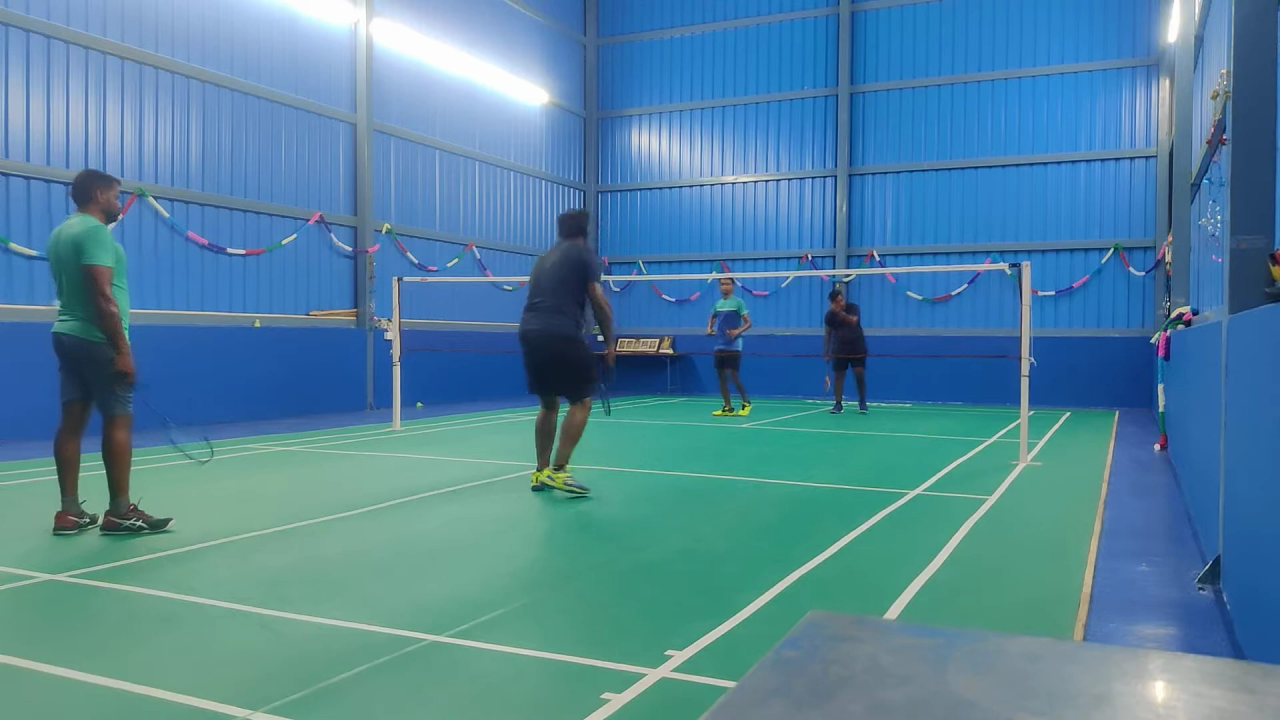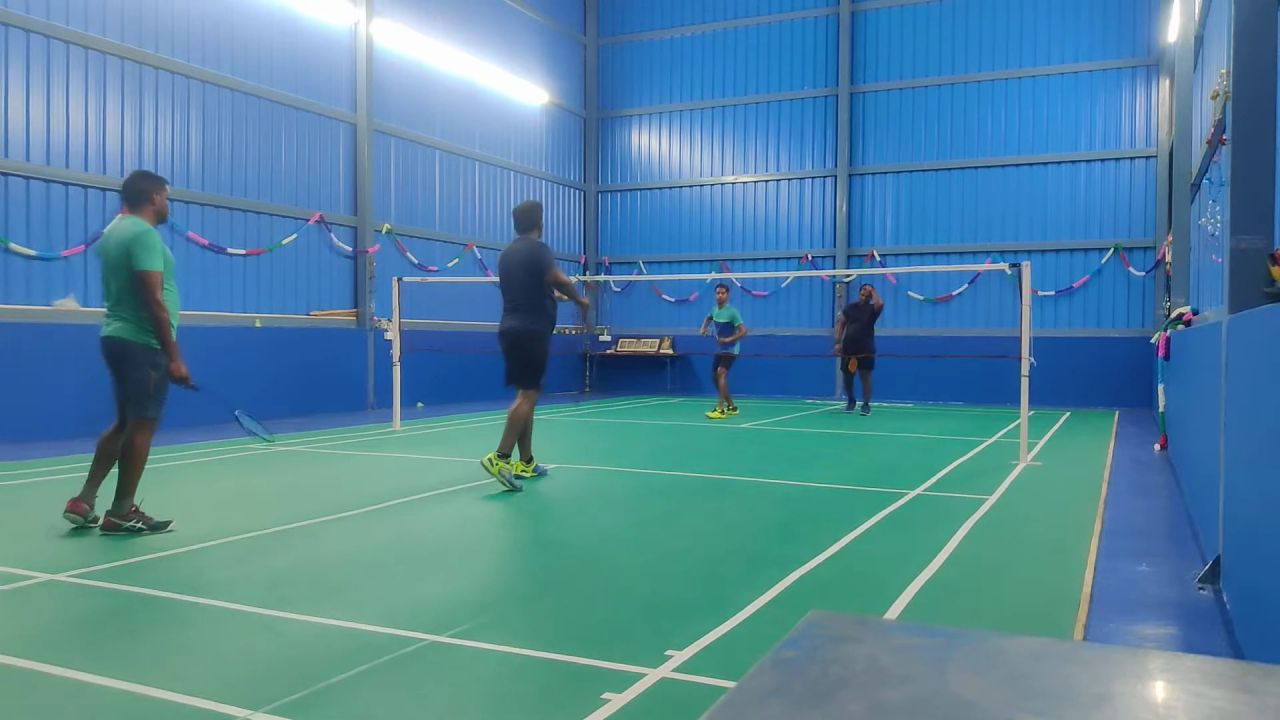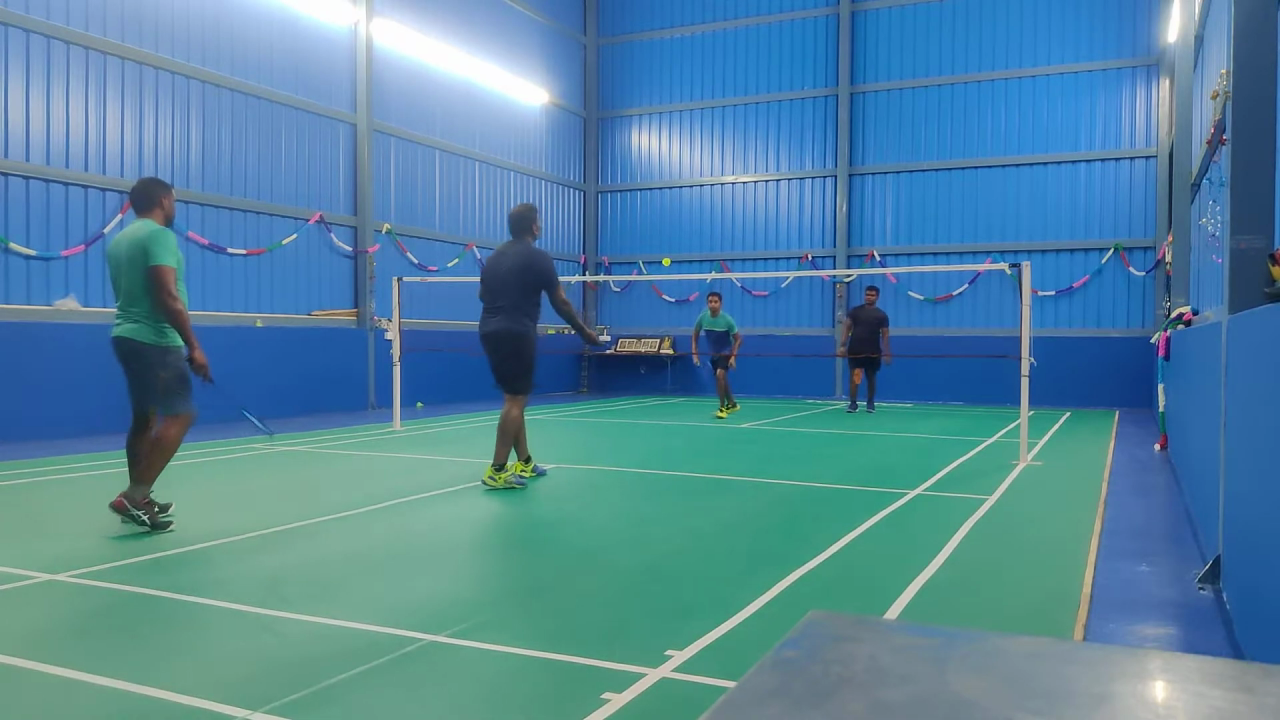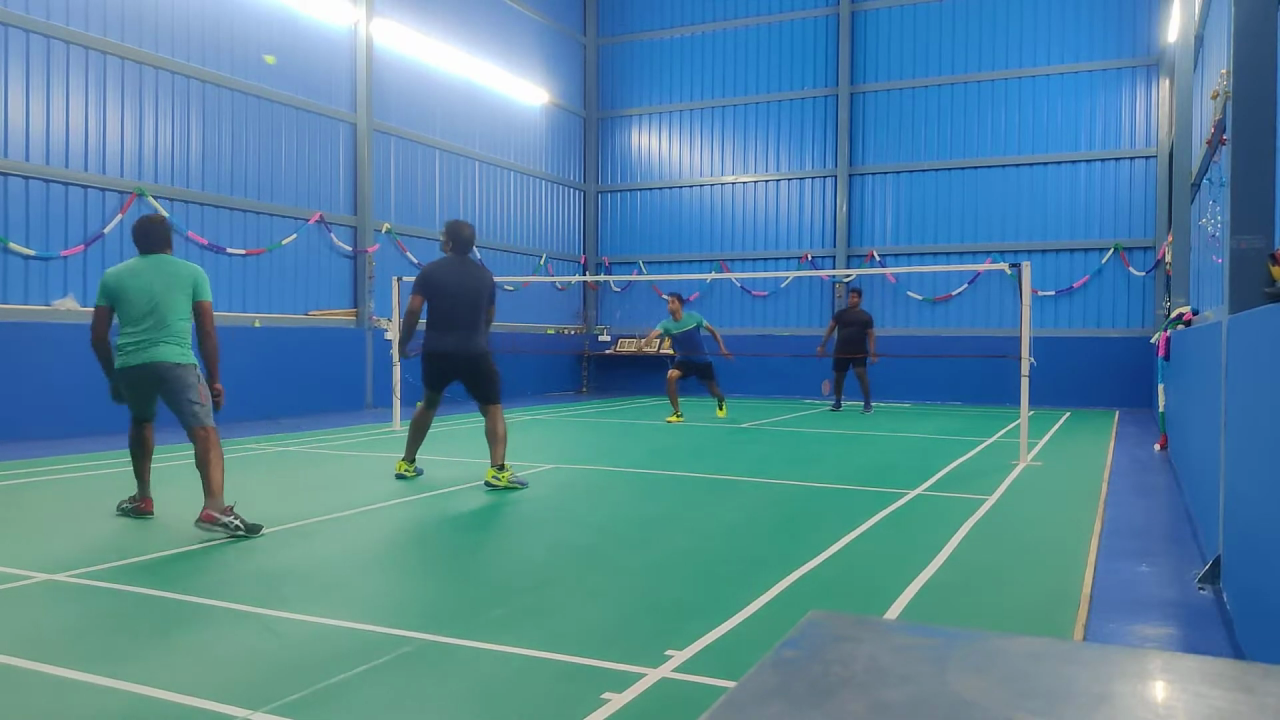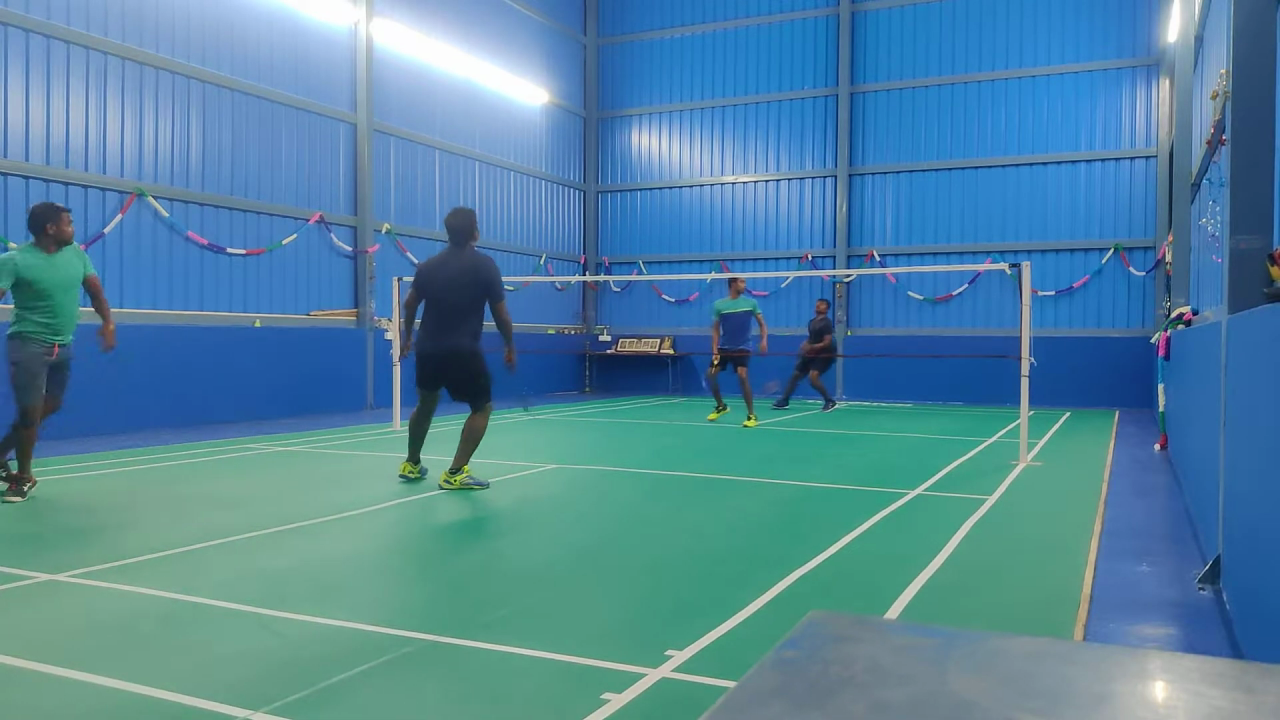
dt=1s
person 1, frame 1
left shoulder: (61, 232)
right shoulder: (94, 231)
right elbow: (102, 296)
right wrist: (122, 349)
left hip: (68, 336)
right hip: (97, 342)
left knee: (72, 422)
right knee: (118, 422)
left ankle: (69, 511)
right ankle: (120, 511)
person 1, frame 2
left shoulder: (113, 233)
right shoulder: (145, 235)
right elbow: (154, 302)
right wrist: (174, 355)
left hip: (117, 337)
right hip: (143, 344)
left knee: (124, 422)
right knee: (142, 425)
left ankle: (83, 500)
right ankle: (121, 513)
person 1, frame 3
left shoulder: (119, 239)
right shoulder: (159, 235)
right elbow: (168, 296)
right wrist: (194, 346)
left hip: (129, 336)
right hip: (156, 341)
left knee: (144, 418)
right knee: (178, 416)
left ankle: (140, 498)
right ankle: (133, 496)
person 1, frame 4
left shoulder: (113, 275)
right shoulder: (193, 273)
left elbow: (98, 335)
right elbow: (206, 331)
left wrist: (113, 378)
right wrist: (213, 379)
left hip: (129, 365)
right hip: (175, 362)
left knee: (142, 422)
right knee: (206, 434)
left ankle: (141, 499)
right ankle: (215, 509)
person 1, frame 5
left shoulder: (76, 255)
left elbow: (96, 291)
left wrist: (108, 322)
left hip: (61, 346)
right hip: (29, 345)
left knee: (48, 407)
right knee: (30, 412)
person 2, frame 1
left shoulder: (544, 258)
right shoulder: (585, 255)
right elbow: (599, 301)
right wrist: (610, 343)
left hip: (530, 332)
right hip: (561, 335)
left knee: (549, 404)
right knee: (581, 402)
left ankle: (543, 472)
right ankle: (558, 470)
person 2, frame 2
left shoulder: (507, 254)
right shoulder: (538, 249)
right elbow: (557, 279)
left wrist: (553, 296)
right wrist: (579, 299)
left hip: (512, 329)
right hip: (532, 331)
left knee: (527, 394)
right knee: (527, 395)
left ankle: (525, 462)
right ankle: (500, 457)
person 2, frame 3
left shoulder: (494, 256)
right shoulder: (537, 257)
left elbow: (483, 295)
right elbow: (560, 302)
right wrist: (583, 331)
left hip: (490, 331)
right hip: (515, 334)
left knee: (514, 398)
right knee: (515, 400)
left ankle: (524, 463)
right ankle: (497, 470)
person 2, frame 4
left shoulder: (430, 271)
right shoulder: (485, 275)
left elbow: (412, 310)
left wrist: (403, 343)
left hip: (436, 352)
right hip: (474, 353)
left knee: (428, 405)
right knee: (493, 411)
left ankle: (406, 463)
right ankle: (498, 470)
person 2, frame 5
left shoulder: (428, 265)
right shoulder: (486, 266)
left elbow: (410, 304)
right elbow: (501, 314)
left wrist: (407, 337)
right wrist: (510, 347)
left hip: (427, 350)
right hip: (463, 352)
left knee: (425, 406)
right knee: (481, 409)
left ankle: (411, 465)
right ankle: (455, 473)
